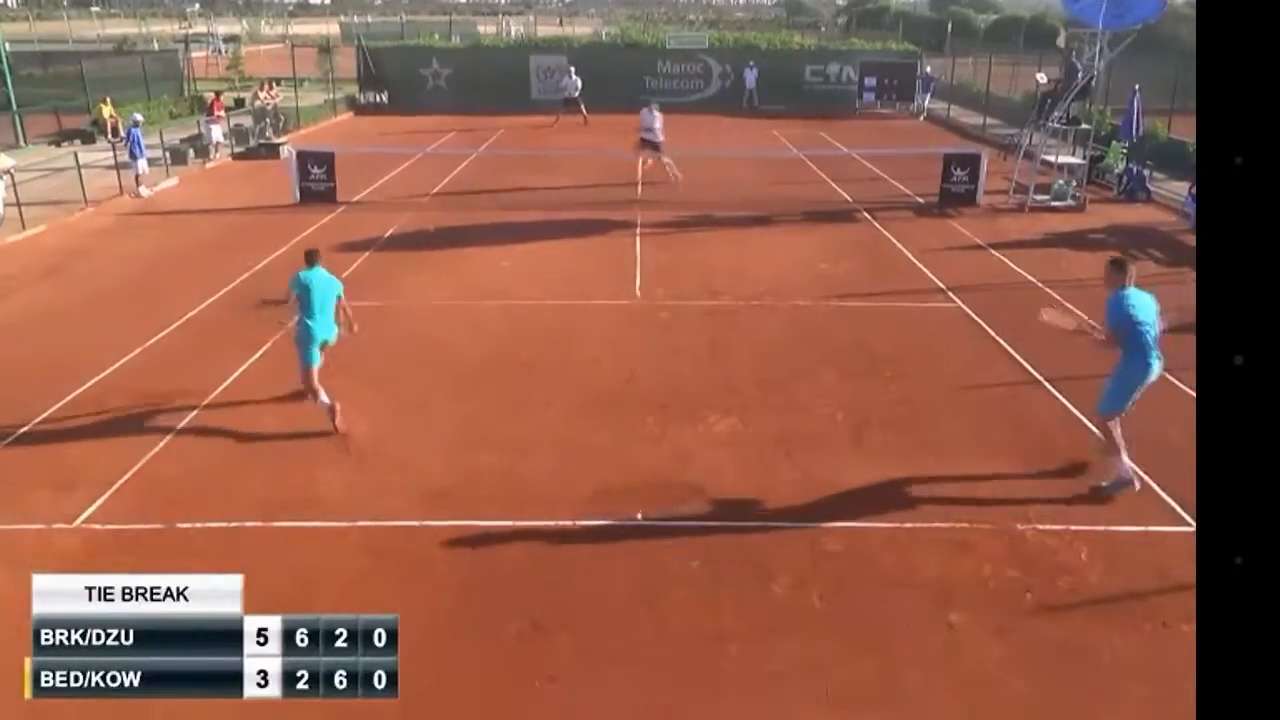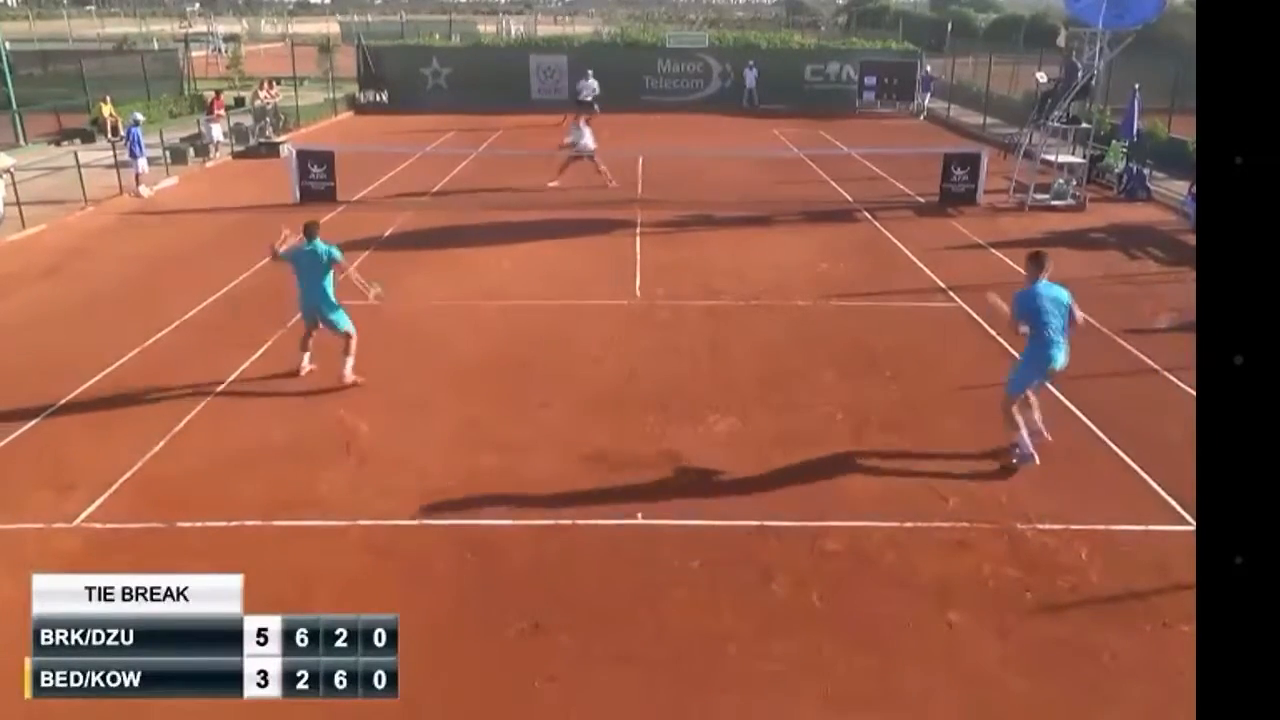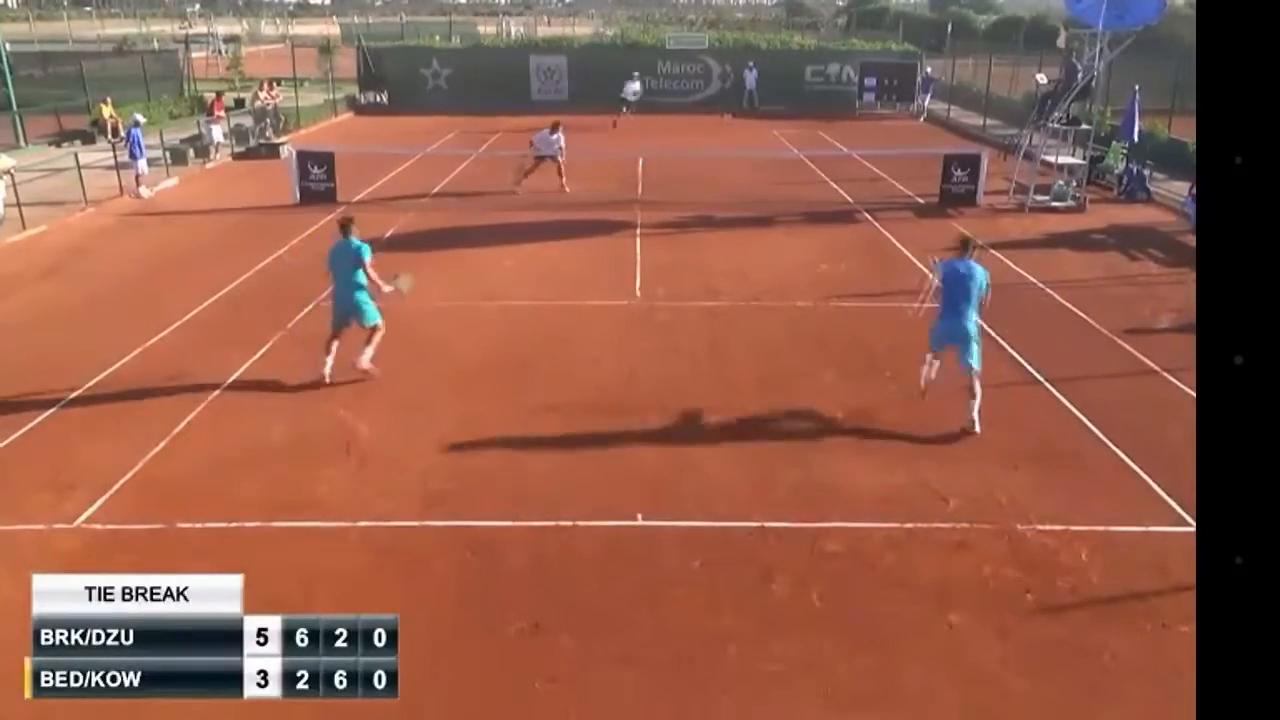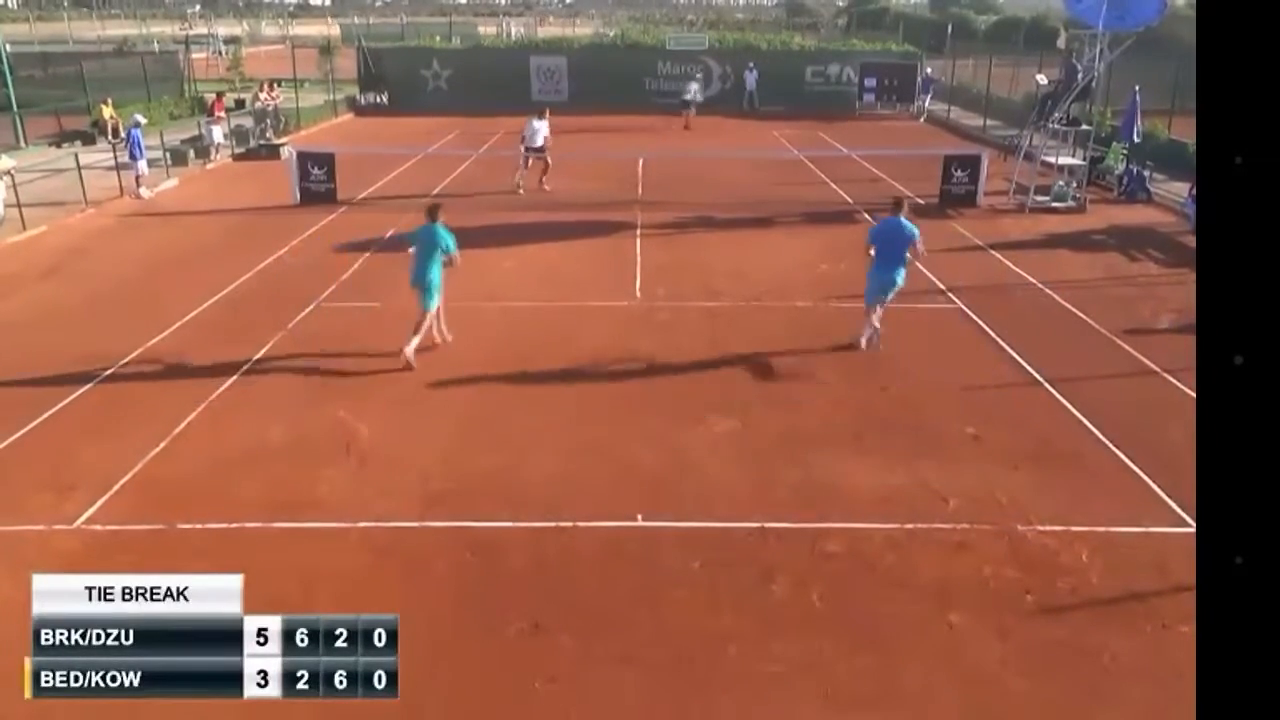
dt=0.4s
person 1, frame 1
left shoulder: (1116, 303)
right shoulder: (1147, 298)
left elbow: (1110, 341)
right elbow: (1159, 328)
left wrist: (1100, 338)
left hip: (1134, 367)
right hip: (1152, 364)
left knee: (1103, 419)
right knee: (1109, 403)
left ankle: (1124, 475)
right ankle: (1117, 456)
person 1, frame 2
left shoulder: (1023, 296)
right shoulder: (1061, 293)
left elbow: (1016, 328)
right elbow: (1078, 320)
left hip: (1038, 356)
right hip: (1060, 355)
left knee: (1008, 404)
right knee: (1022, 388)
left ankle: (1027, 452)
right ankle: (1038, 429)
person 1, frame 3
left shoulder: (946, 265)
right shoulder: (981, 272)
left elbow: (933, 283)
right elbow: (984, 303)
left wrist: (927, 297)
left hip: (945, 324)
right hip: (967, 327)
left knee: (933, 351)
right knee: (973, 377)
left ankle: (925, 382)
right ankle: (974, 418)
person 1, frame 4
left shoulder: (879, 226)
right shoulder: (911, 229)
left elbow: (869, 250)
right elbow: (919, 254)
left hip: (878, 272)
right hip: (896, 276)
left knee: (870, 307)
right knee: (879, 304)
left ankle: (869, 331)
person 2, frame 1
left shoulder: (301, 277)
right shoulder: (334, 281)
left elbow: (290, 300)
right elbow: (344, 307)
right wrist: (352, 325)
left hip: (309, 333)
right hip: (329, 332)
left knee: (310, 380)
right knee: (317, 351)
left ankle: (329, 407)
right ankle: (312, 390)
person 2, frame 2
left shoulder: (296, 251)
right shoulder: (328, 251)
left elbow: (275, 256)
right elbow: (346, 268)
left wrist: (284, 240)
left hip: (306, 304)
right hip: (326, 305)
left knee: (311, 329)
right knee: (350, 335)
left ankle: (303, 365)
right ankle: (347, 374)
person 2, frame 3
left shoulder: (334, 250)
right shoulder: (362, 248)
right elbow: (369, 271)
right wrist: (383, 286)
left hip: (338, 299)
right hip: (358, 298)
left knee: (336, 334)
right knee: (379, 327)
left ankle: (327, 370)
right ankle: (363, 360)
person 2, frame 4
left shoulder: (418, 232)
right shoulder: (445, 236)
left elbow: (411, 250)
right elbow: (455, 261)
left hip: (416, 278)
right hip: (430, 280)
left knee: (437, 303)
right knee: (427, 316)
left ankle: (439, 334)
right ankle: (409, 349)
